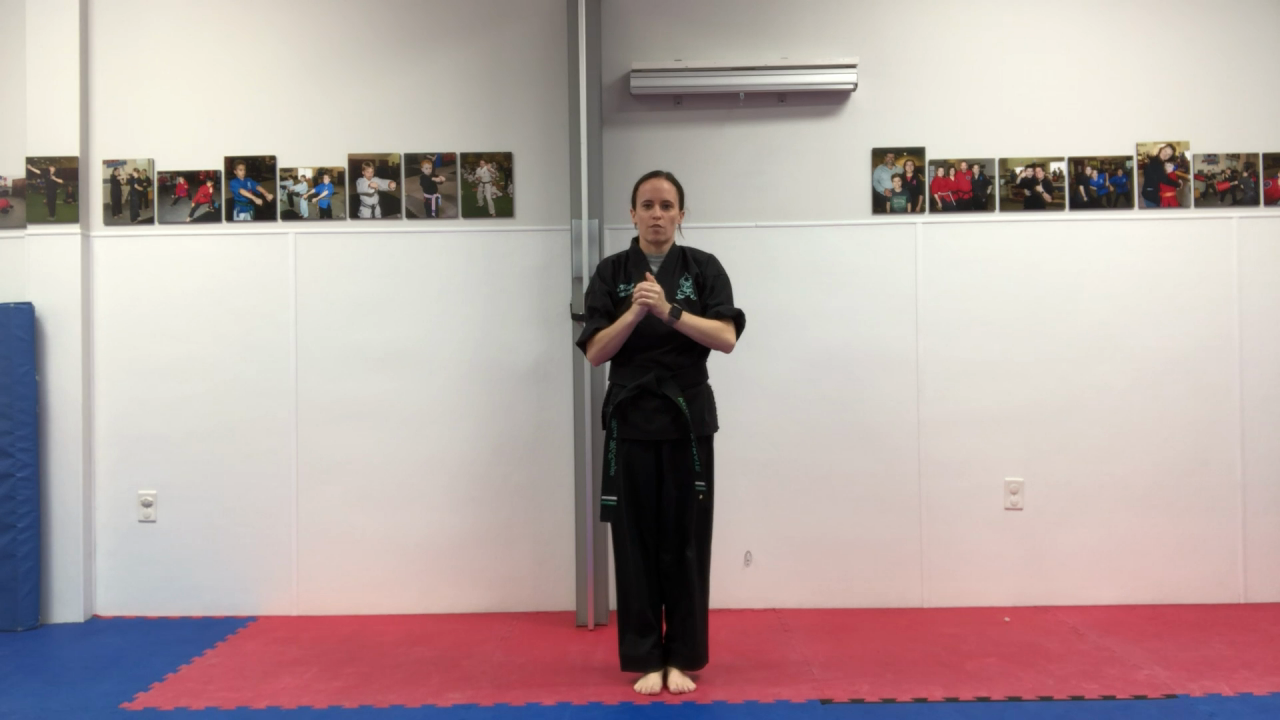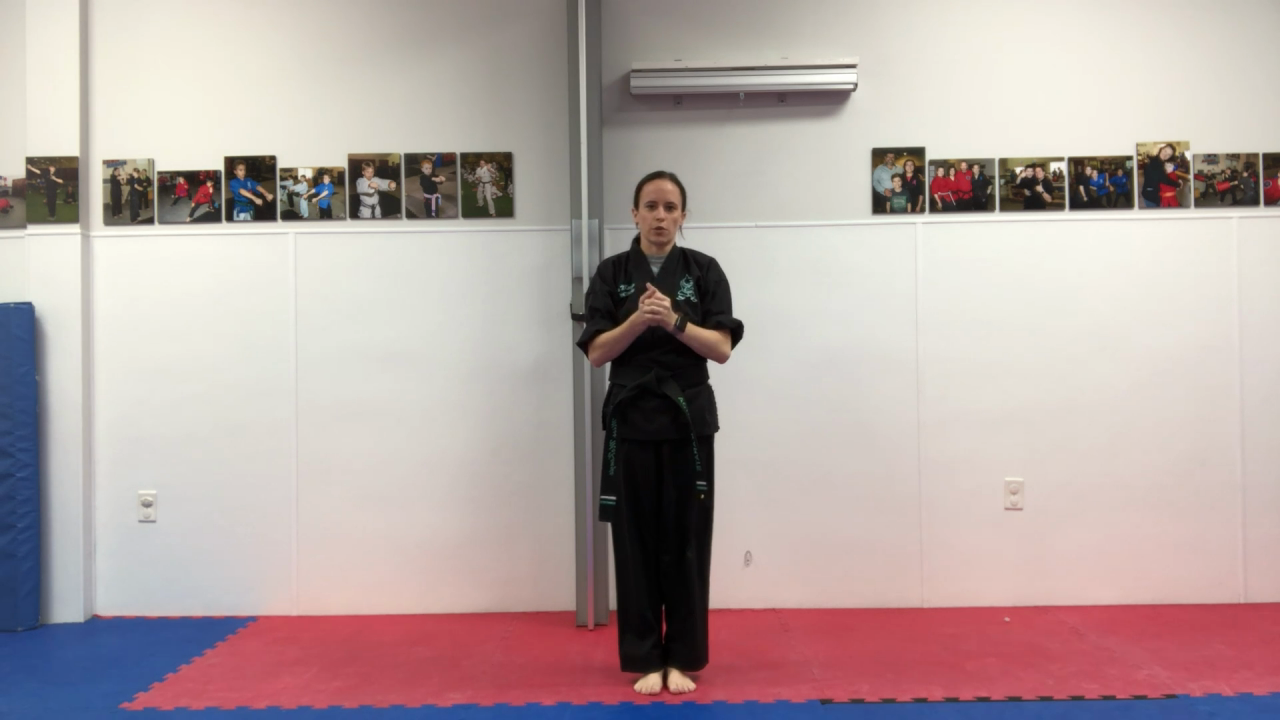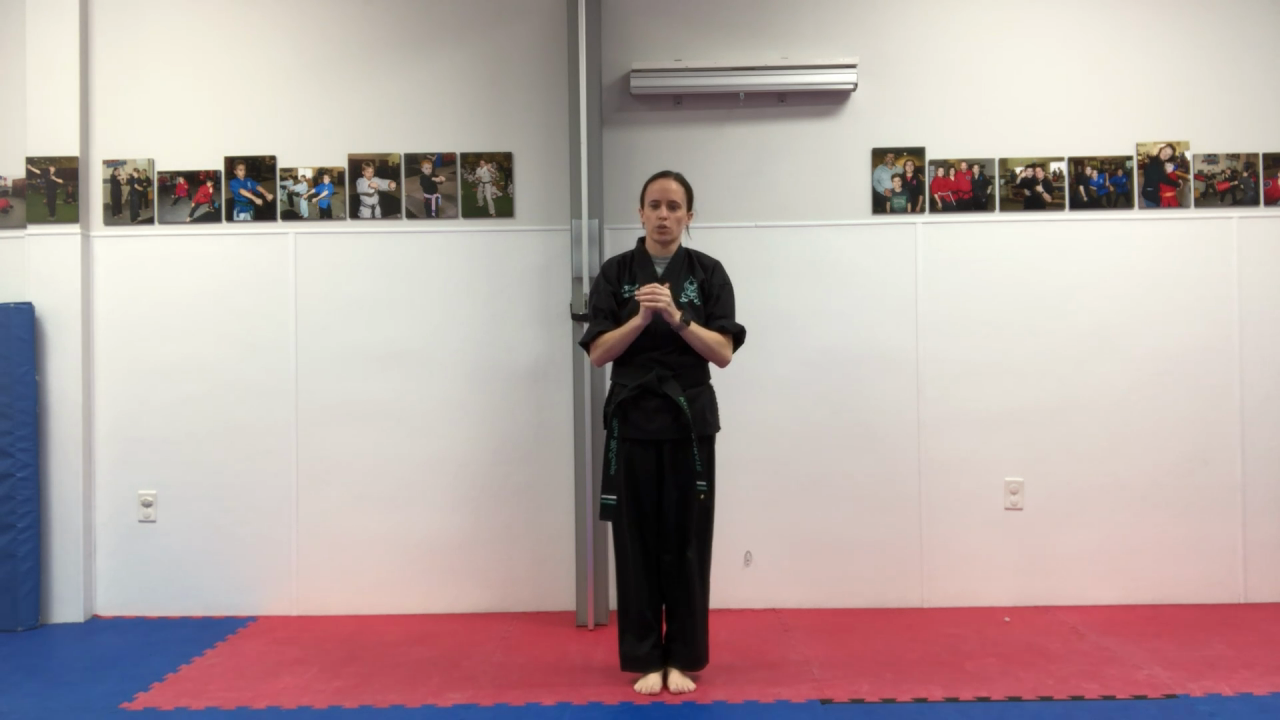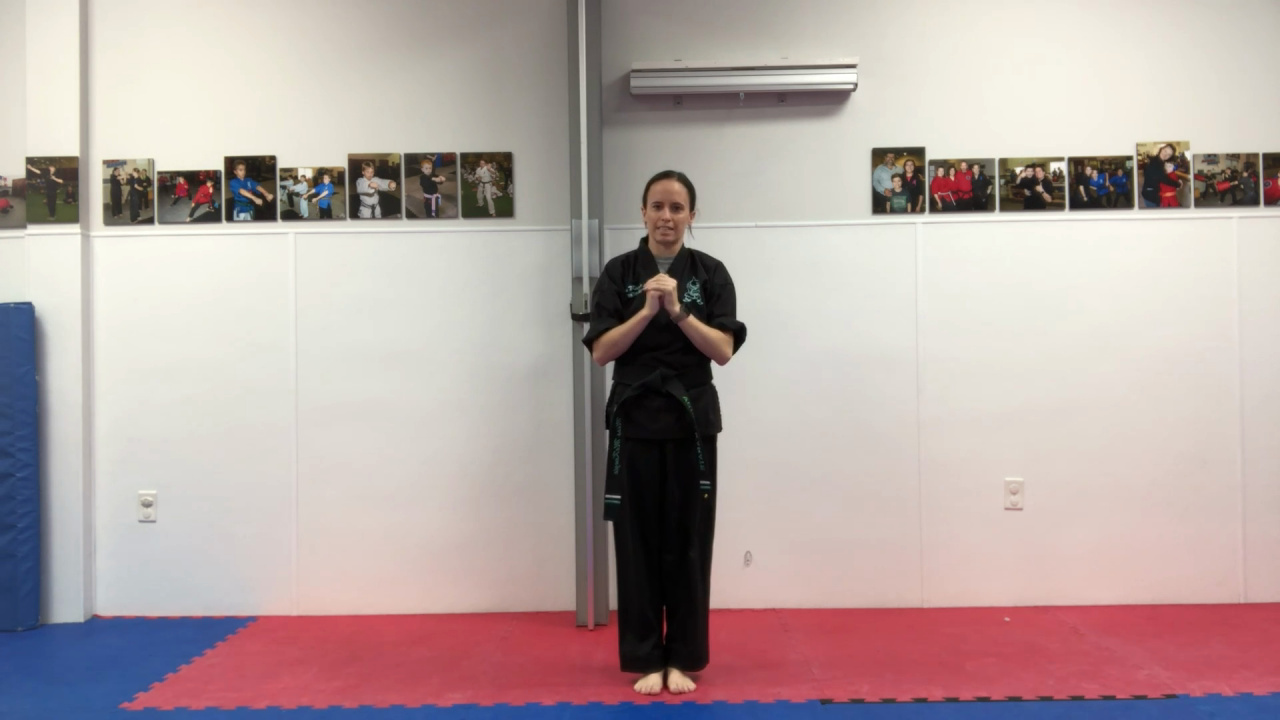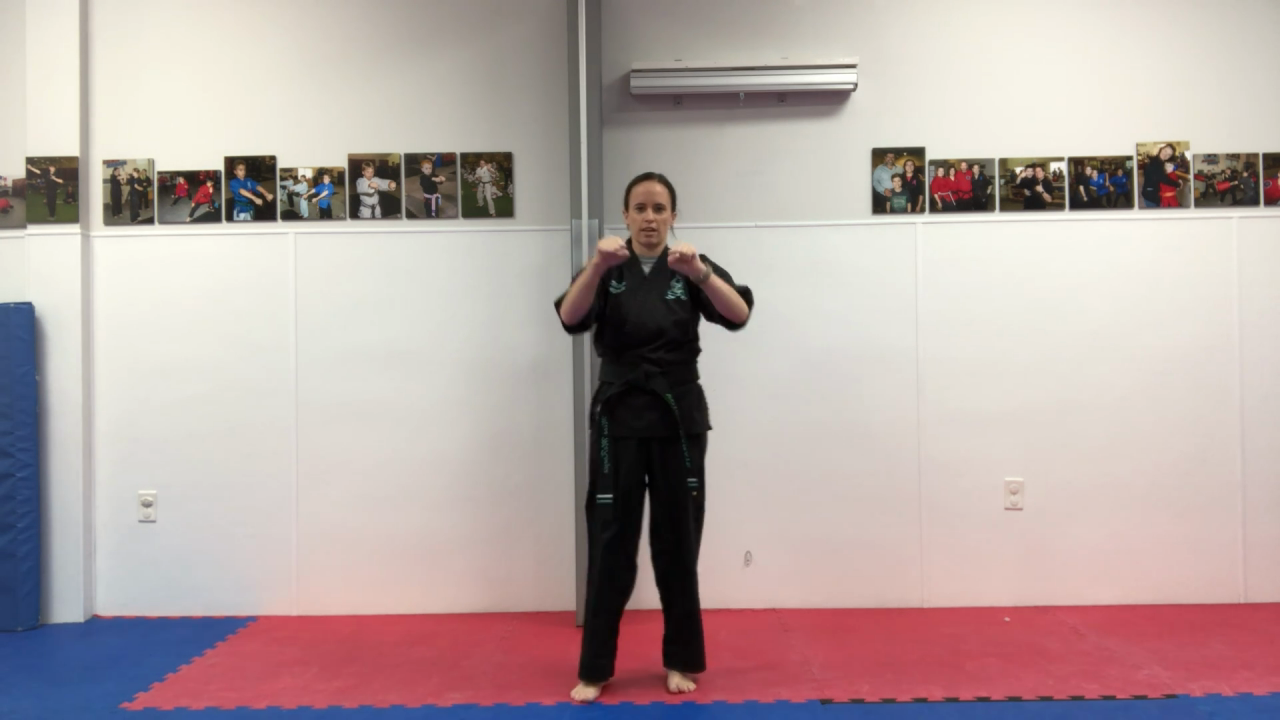
dt=1s
person 1, frame 1
left shoulder: (703, 268)
right shoulder: (612, 272)
left elbow: (726, 337)
right elbow: (595, 352)
left wrist: (668, 311)
right wrist: (633, 314)
left hip: (688, 417)
right hip: (631, 418)
left knee: (686, 540)
right knee: (636, 539)
left ankle: (682, 656)
right ankle: (646, 657)
person 1, frame 2
left shoulder: (704, 270)
right shoulder: (612, 273)
left elbow: (722, 348)
right elbow: (596, 352)
left wrist: (672, 321)
right wrist: (639, 319)
left hip: (688, 418)
right hip: (631, 418)
left knee: (686, 539)
right knee: (636, 539)
left ankle: (683, 658)
right ankle: (646, 658)
person 1, frame 3
left shoulder: (708, 272)
right shoulder: (616, 272)
left elbow: (723, 351)
right elbow: (597, 352)
left wrist: (675, 317)
right wrist: (641, 317)
left hip: (689, 418)
right hip: (632, 418)
left knee: (686, 539)
right knee: (637, 539)
left ankle: (683, 658)
right ankle: (646, 658)
person 1, frame 4
left shoulder: (710, 272)
right shoulder: (619, 272)
left elbow: (723, 349)
right elbow: (600, 351)
left wrist: (677, 310)
right wrist: (647, 311)
left hip: (691, 417)
right hip: (635, 417)
left knee: (688, 539)
right knee: (639, 539)
left ankle: (683, 658)
right ankle: (646, 658)
person 1, frame 5
left shoulder: (688, 270)
right shoulder: (606, 271)
left elbow: (739, 313)
right elbow: (570, 316)
left wrist: (704, 273)
right wrist: (594, 266)
left hip: (678, 414)
right hip: (618, 415)
left knee: (677, 539)
right knee: (611, 543)
left ankle: (682, 660)
right ankle: (595, 667)
